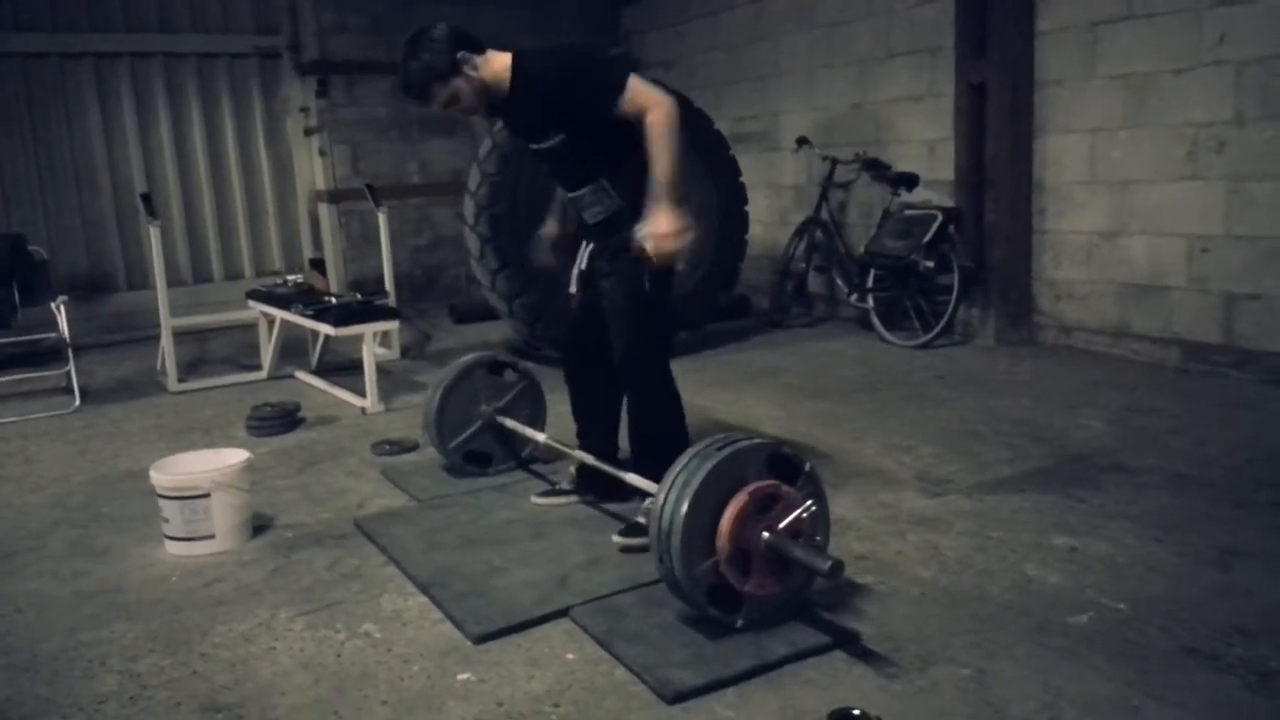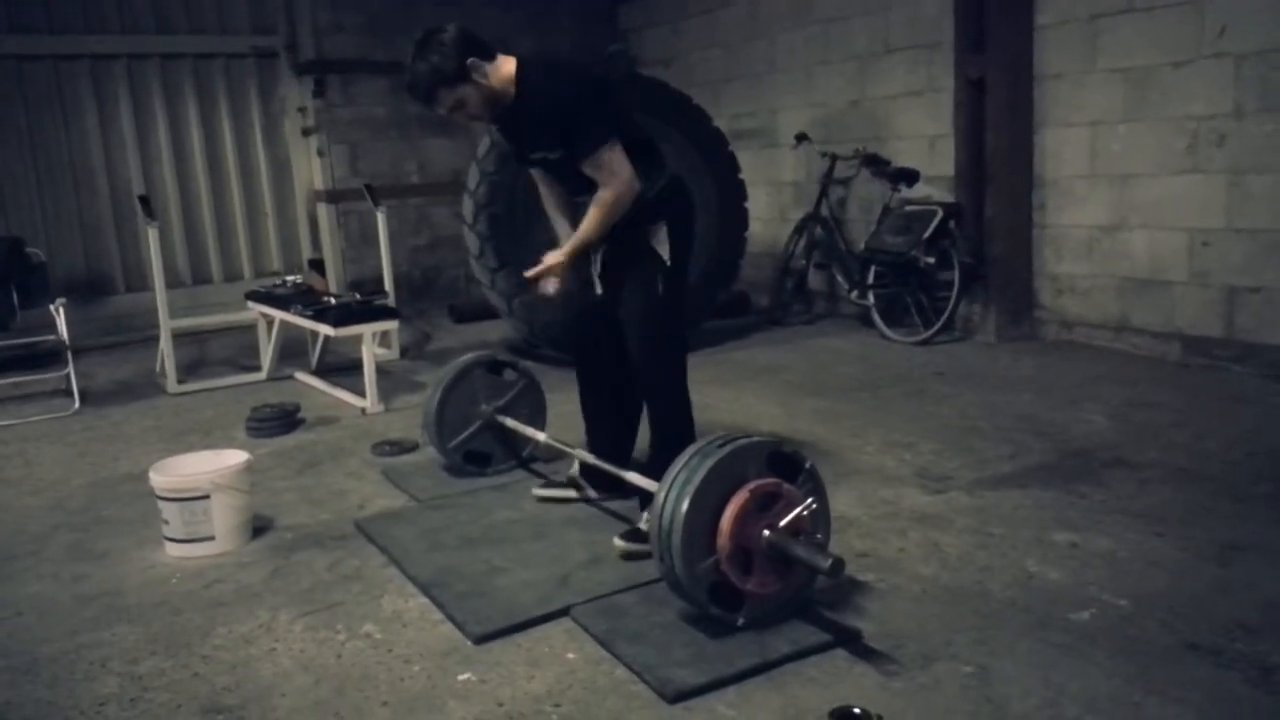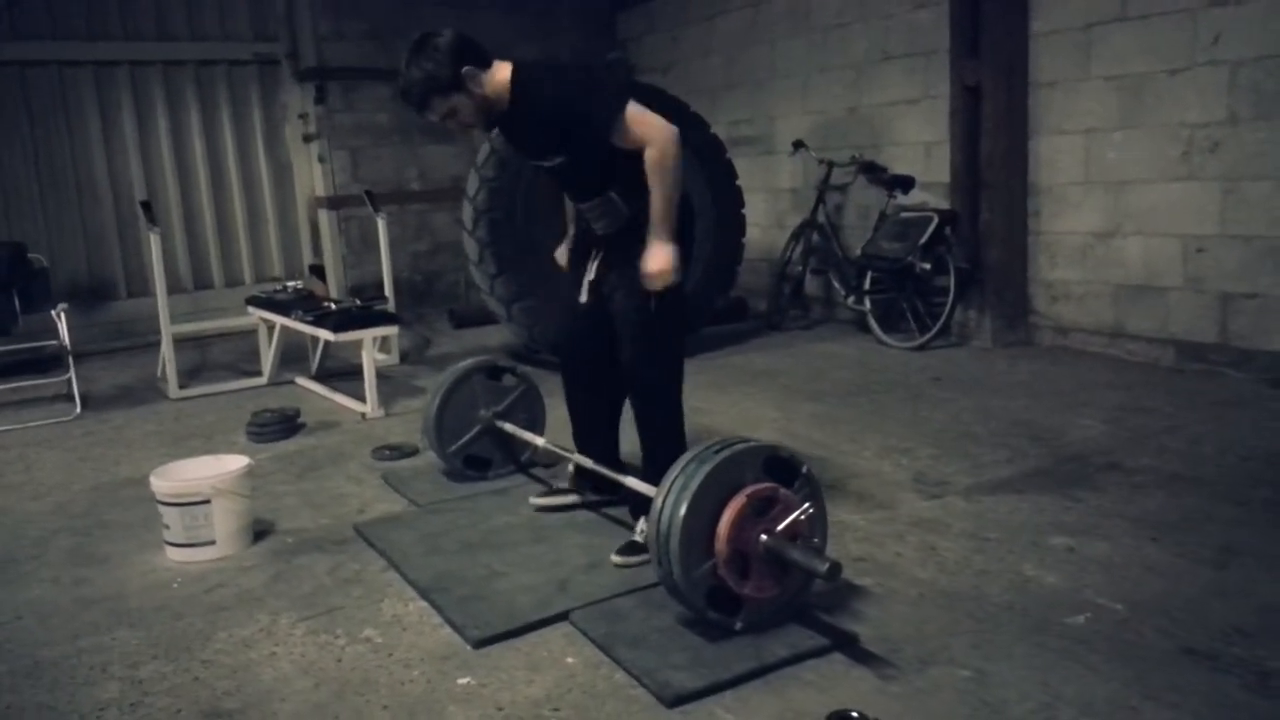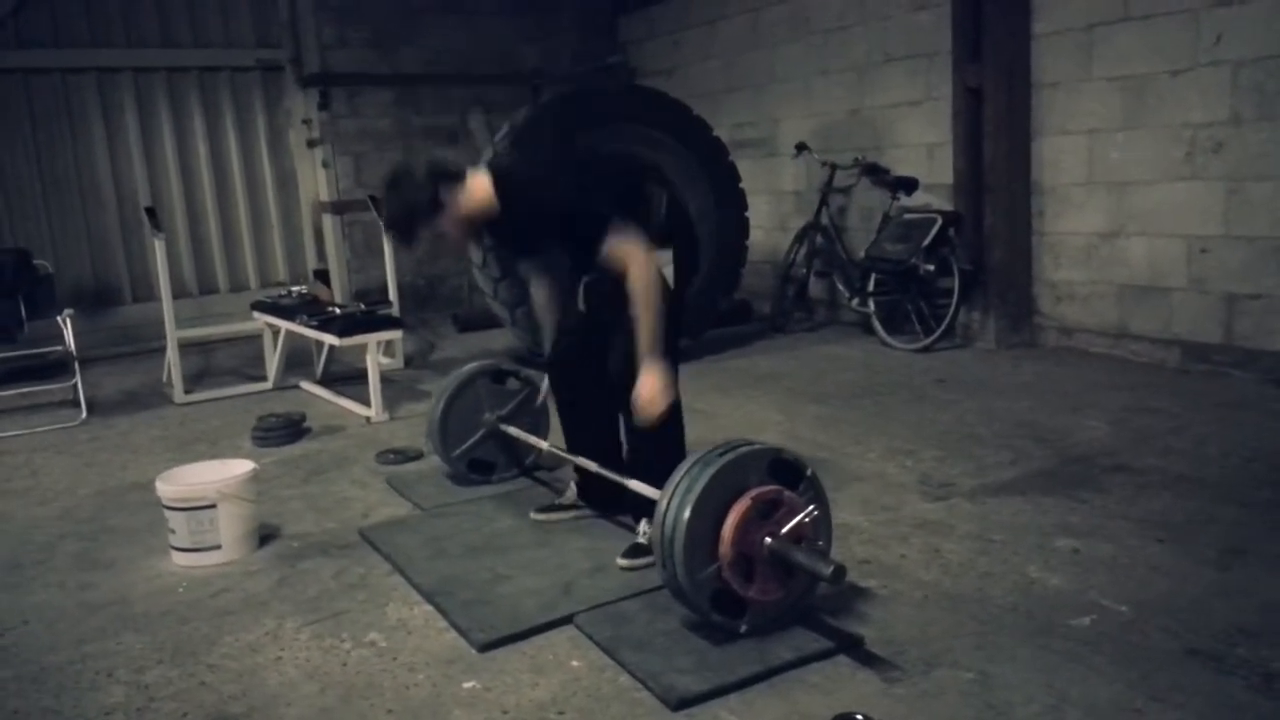
dt=0.3s
person 1, frame 1
left shoulder: (552, 72)
right shoulder: (506, 102)
left elbow: (659, 107)
left wrist: (665, 206)
right wrist: (556, 218)
left hip: (638, 226)
right hip: (597, 227)
left knee: (636, 354)
right knee: (579, 353)
right ankle: (595, 475)
person 1, frame 2
left shoulder: (558, 91)
right shoulder: (508, 111)
left elbow: (621, 183)
left wrist: (568, 254)
right wrist: (565, 244)
left hip: (653, 217)
right hip: (607, 222)
left knee: (653, 355)
right knee: (593, 347)
right ankle: (604, 471)
person 1, frame 3
left shoulder: (554, 90)
right shoulder: (510, 113)
left elbow: (661, 137)
left wrist: (662, 241)
right wrist: (574, 237)
left hip: (643, 234)
right hip: (605, 232)
left knee: (645, 366)
right knee: (580, 353)
right ankle: (594, 476)
person 1, frame 4
left shoulder: (542, 192)
right shoulder: (494, 211)
left elbow: (639, 261)
right elbow: (541, 275)
left wrist: (654, 365)
right wrist: (555, 350)
left hip: (644, 253)
left knee: (647, 393)
right knee: (570, 366)
right ankle: (596, 490)
